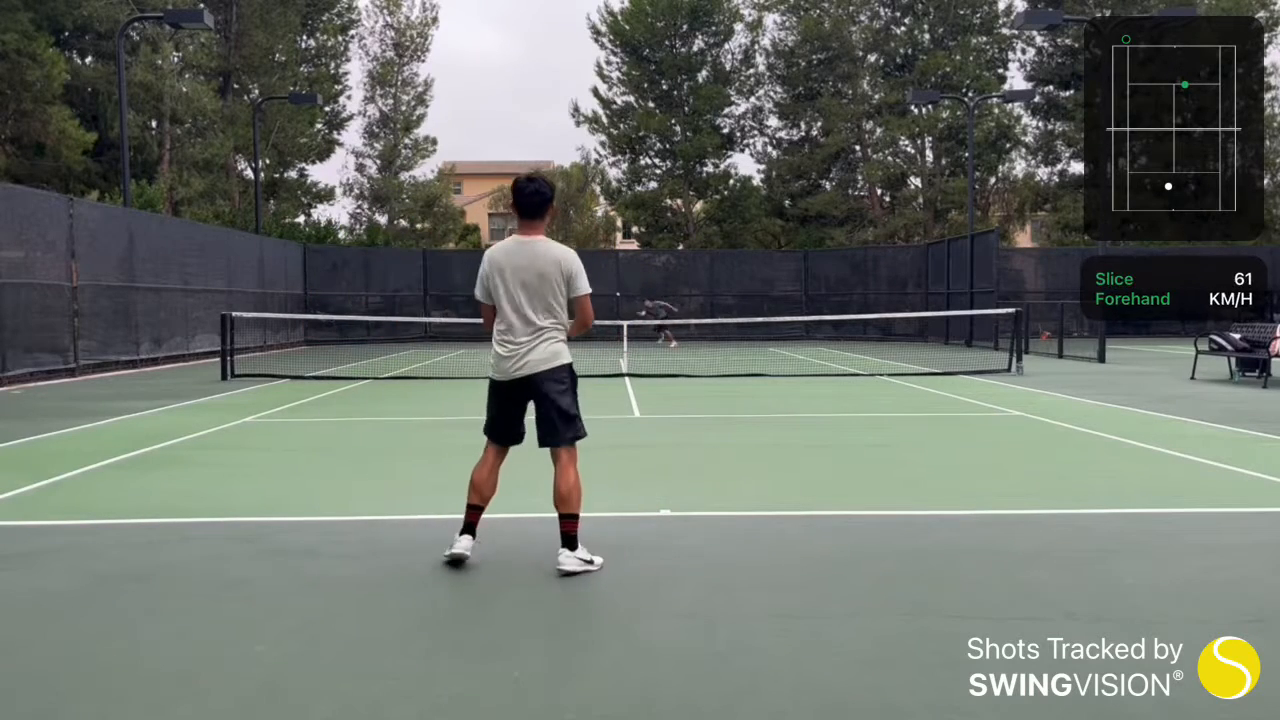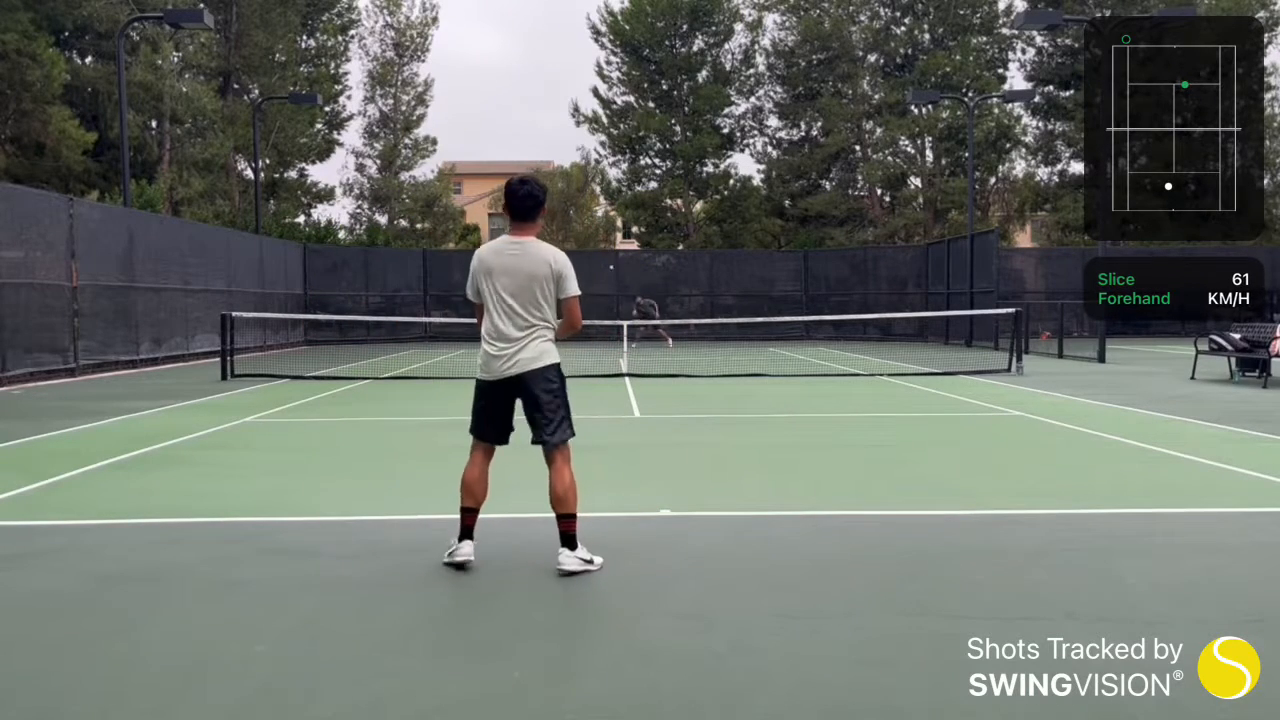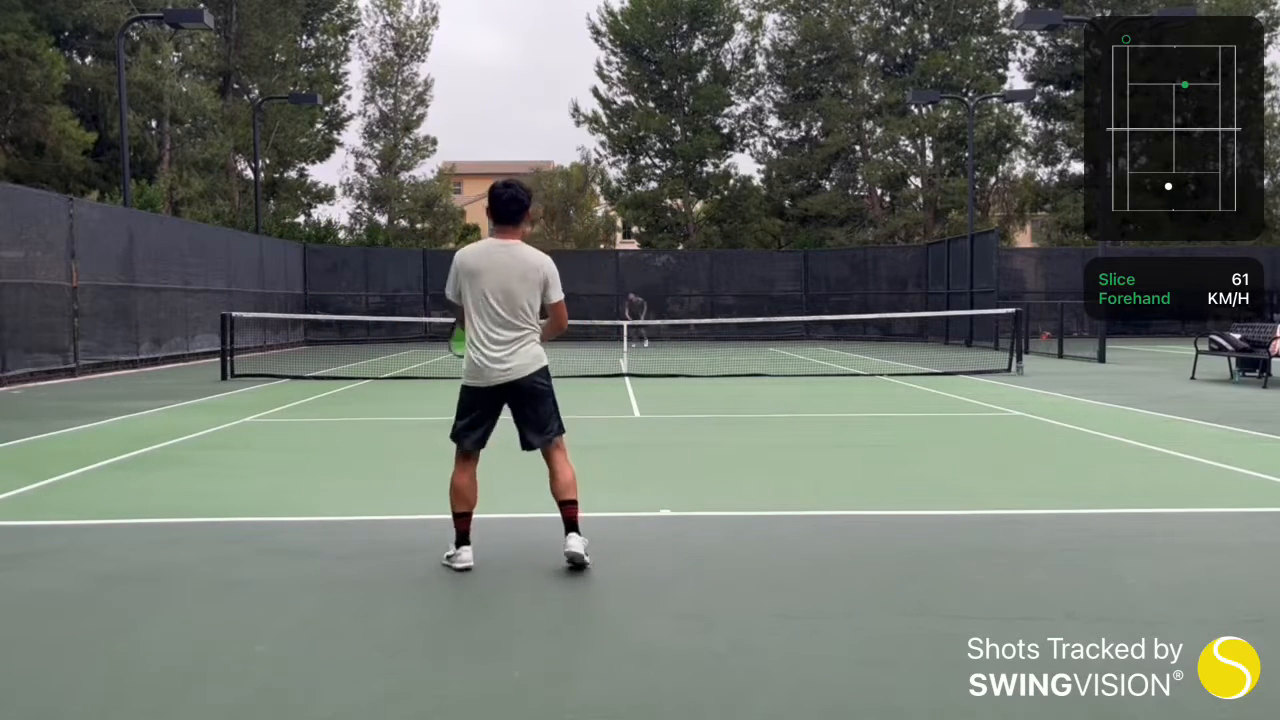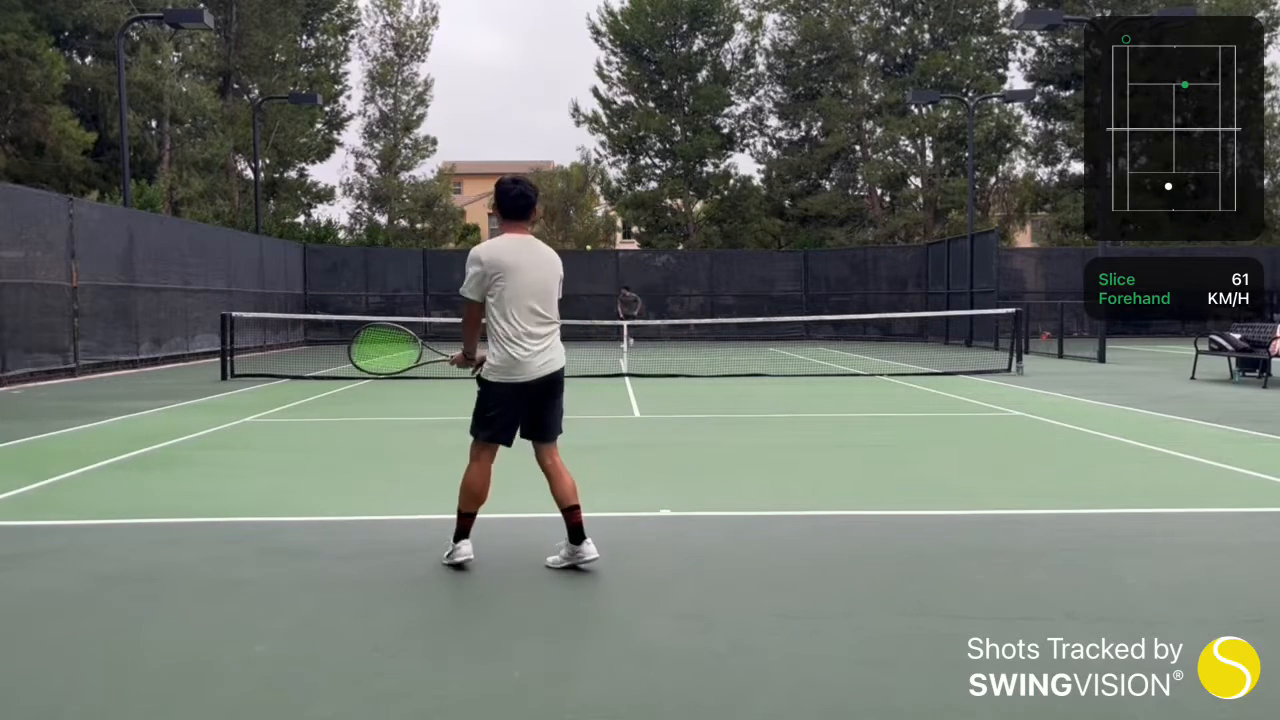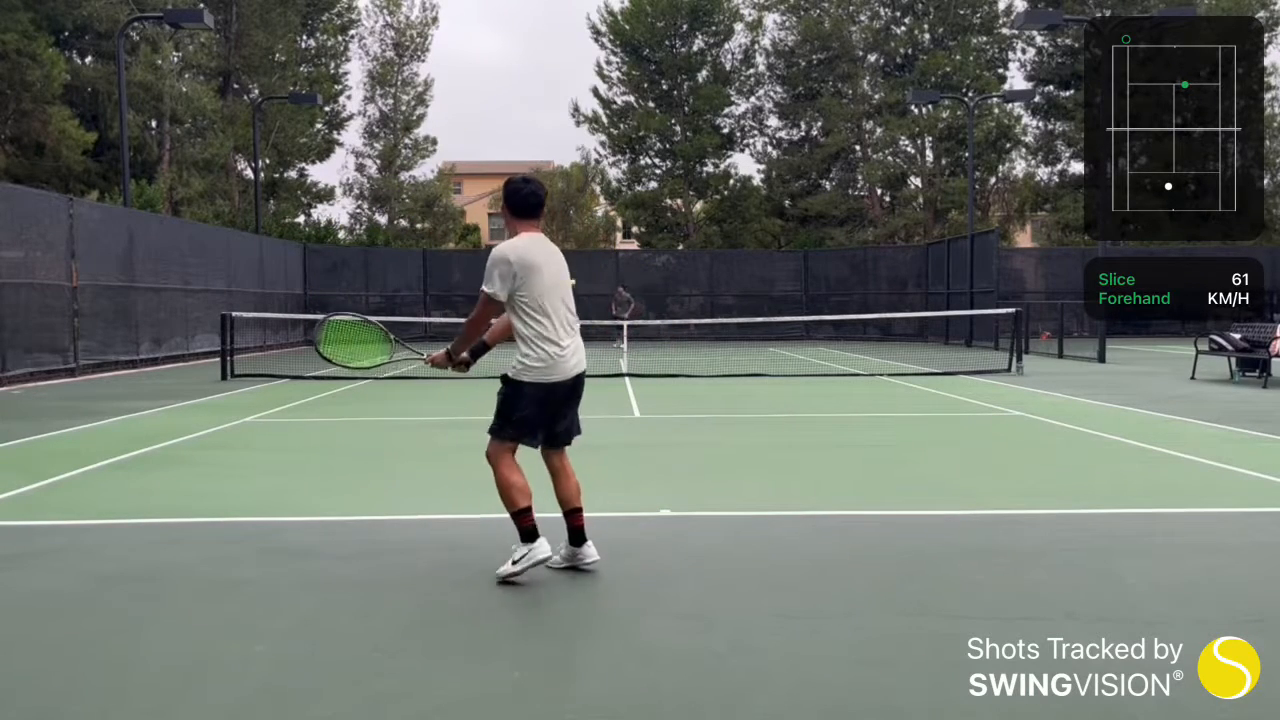
dt=0.2s
person 1, frame 1
left shoulder: (492, 256)
right shoulder: (565, 257)
left elbow: (488, 319)
right elbow: (585, 321)
left hip: (505, 368)
right hip: (551, 366)
left knee: (493, 452)
right knee: (565, 457)
left ankle: (465, 537)
right ankle: (570, 550)
person 1, frame 2
left shoulder: (482, 256)
right shoulder: (555, 258)
left elbow: (481, 312)
right elbow: (574, 322)
left hip: (493, 368)
right hip: (540, 366)
left knee: (481, 452)
right knee: (559, 456)
left ankle: (464, 542)
right ankle: (570, 549)
person 1, frame 3
left shoulder: (464, 257)
right shoulder: (542, 263)
left elbow: (463, 317)
right elbow: (559, 324)
left hip: (479, 374)
right hip: (530, 370)
left knee: (465, 458)
right knee: (556, 452)
left ankle: (462, 547)
right ankle: (573, 535)
person 1, frame 4
left shoulder: (484, 253)
right shoulder: (550, 257)
left elbow: (473, 318)
left wrist: (467, 353)
left hip: (507, 372)
right hip: (550, 367)
left knee: (482, 452)
right knee: (547, 453)
left ankle: (460, 543)
right ankle: (579, 543)
person 1, frame 5
left shoulder: (506, 252)
right shoulder: (550, 251)
left elbow: (481, 317)
left wrist: (452, 353)
right wrist: (475, 351)
left hip: (538, 372)
right hip: (571, 366)
left knee: (500, 453)
right knee: (556, 455)
left ankle: (531, 543)
right ankle: (580, 545)
